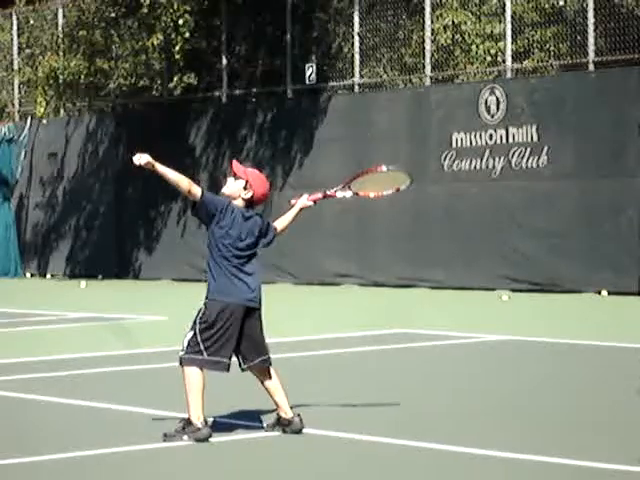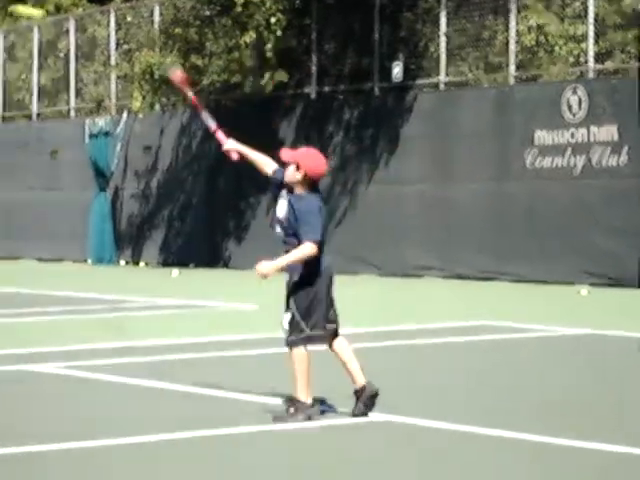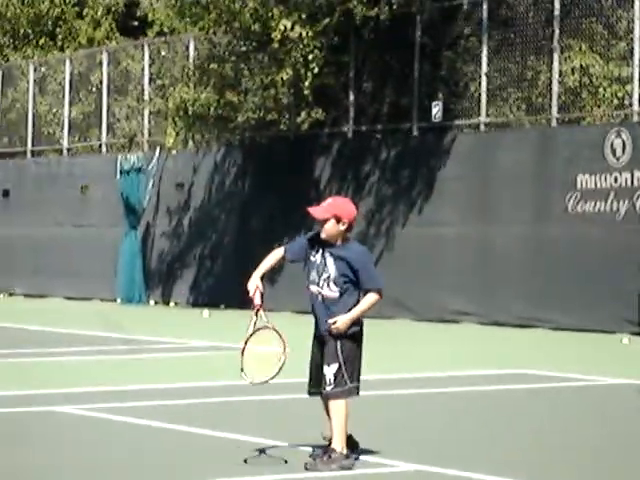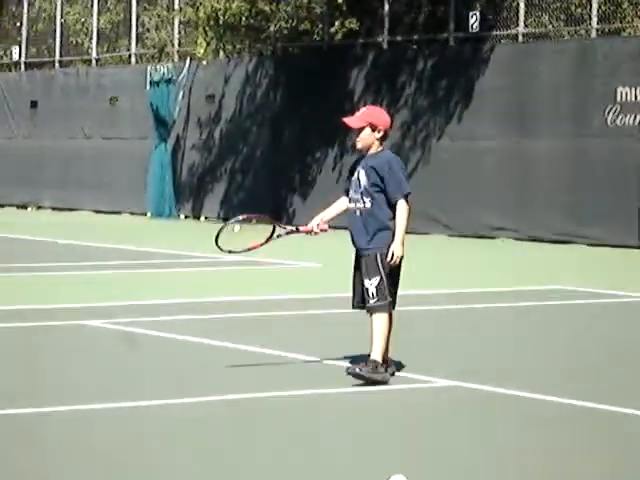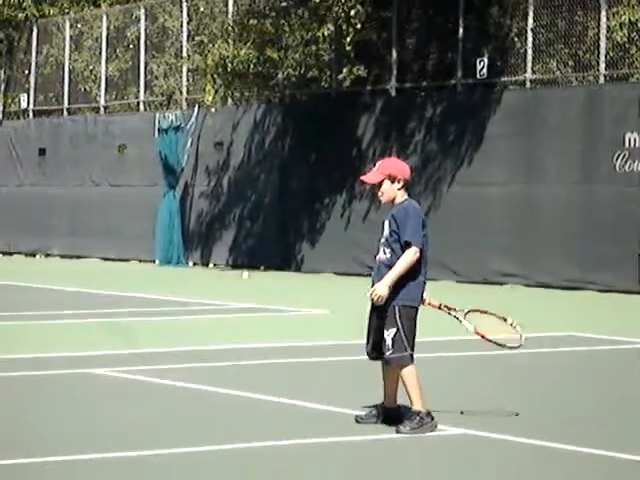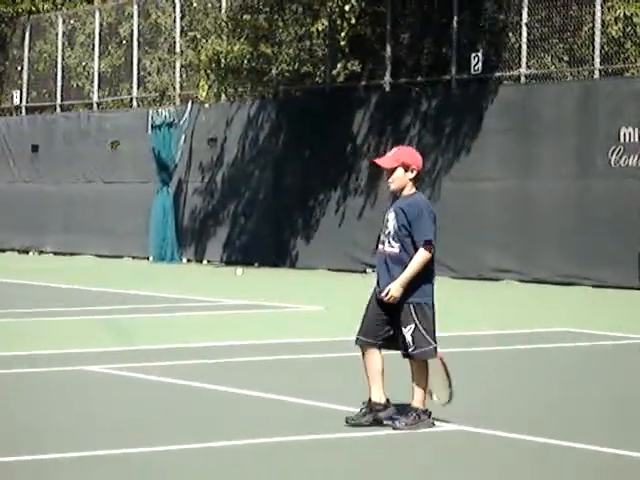
dt=0.4s
person 1, frame 1
left shoulder: (221, 209)
right shoulder: (256, 222)
left elbow: (190, 188)
right elbow: (274, 230)
left wrist: (154, 165)
right wrist: (297, 209)
left hip: (222, 301)
right hip: (250, 301)
left knee: (191, 357)
right knee: (258, 361)
left ankle: (196, 423)
right ankle: (287, 416)
person 1, frame 2
left shoulder: (309, 206)
right shoulder: (290, 188)
left elbow: (311, 247)
right elbow: (269, 166)
left wrist: (275, 264)
right wrist: (240, 148)
left hip: (306, 277)
right hip: (314, 275)
left knee: (297, 338)
right knee: (329, 333)
left ankle: (304, 403)
right ankle: (362, 386)
person 1, frame 3
left shoulder: (358, 254)
right shoulder: (314, 241)
left elbow: (375, 292)
right elbow: (282, 252)
left wrist: (349, 317)
right wrist: (257, 275)
left hip: (343, 332)
right hip: (322, 331)
left knee: (336, 389)
right knee: (325, 389)
left ankle: (340, 452)
right ankle: (342, 441)
person 1, frame 4
left shoulder: (389, 162)
right shoulder: (360, 162)
left elbow: (402, 202)
right elbow: (349, 198)
left wrist: (399, 239)
right wrist: (323, 216)
left hip: (382, 246)
right hip: (364, 244)
left knee: (379, 303)
right knee: (375, 304)
left ankle: (377, 363)
right ankle: (382, 359)
person 1, frame 5
left shoulder: (409, 211)
right shoulder: (396, 212)
left elbow: (413, 251)
left wrist: (386, 282)
left hip: (400, 297)
right hip: (386, 296)
left knee: (400, 356)
right knee: (385, 354)
left ankle: (421, 414)
right ankle: (389, 407)
person 1, frame 6
left shoulder: (419, 206)
right shoulder: (397, 203)
left elbow: (426, 250)
left wrist: (401, 283)
left hip: (412, 293)
right hip: (386, 289)
left knee: (416, 351)
right knee: (369, 341)
left ankle: (419, 411)
right ankle: (378, 404)
